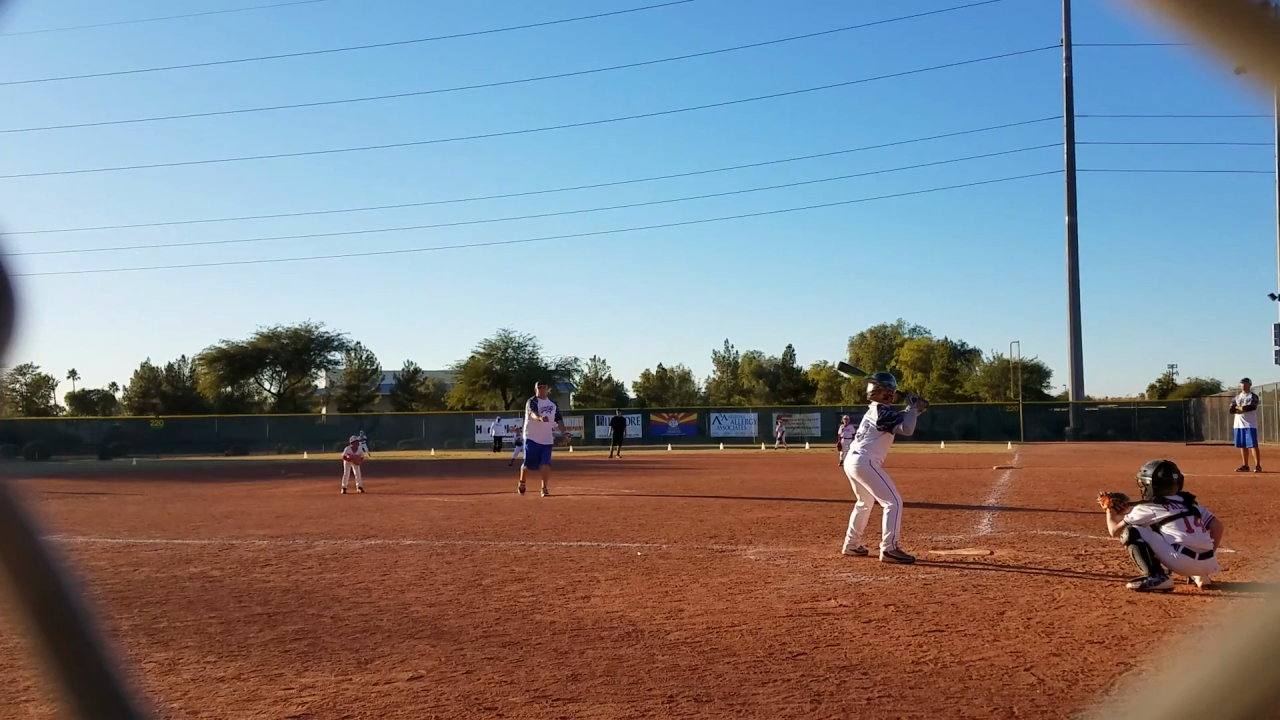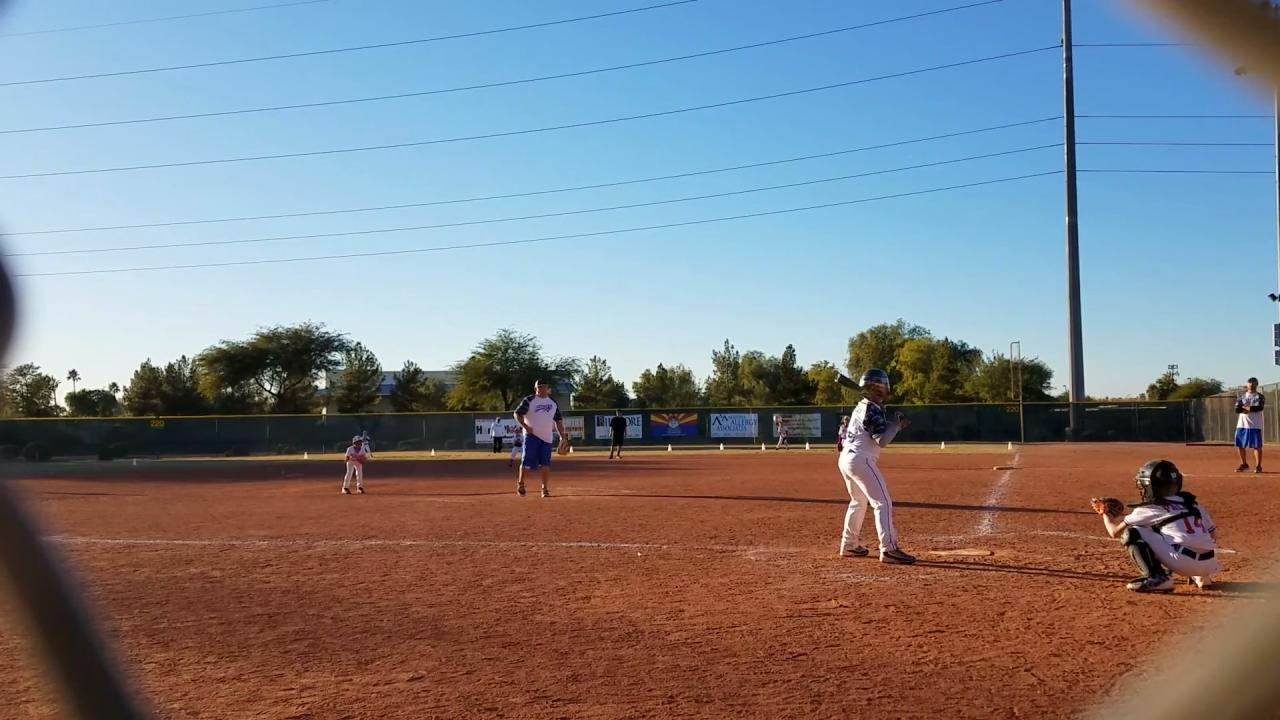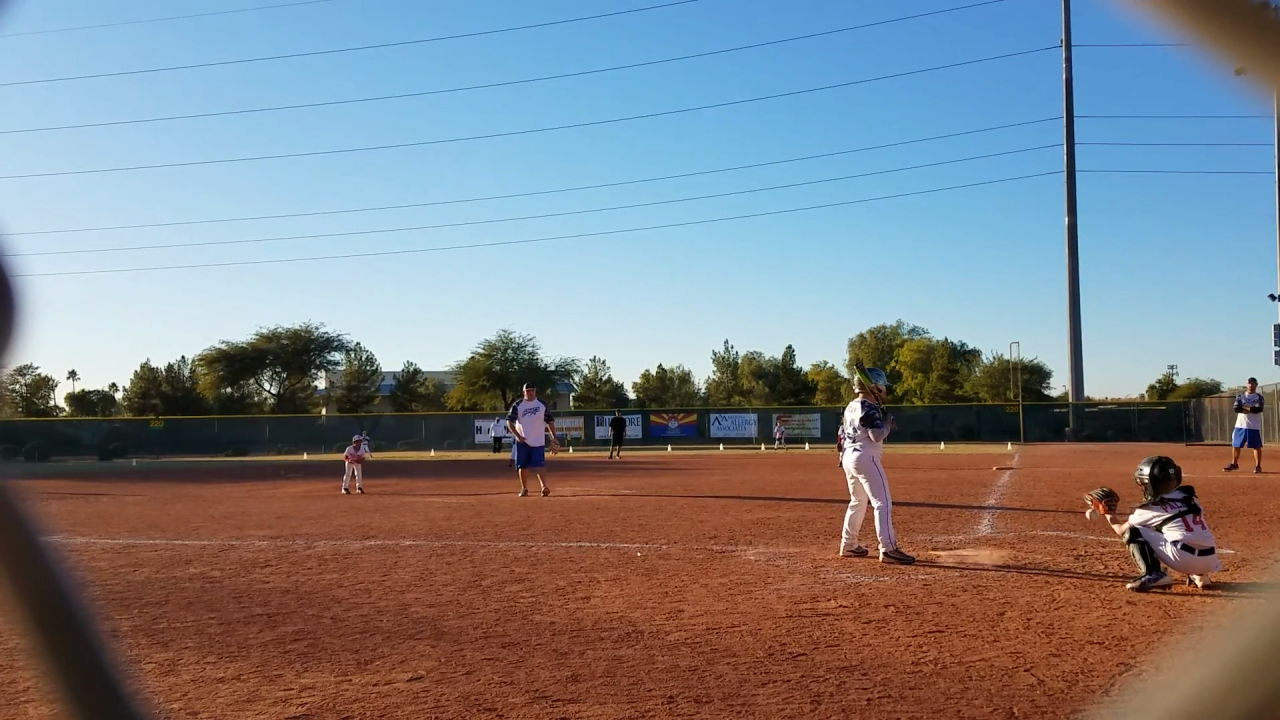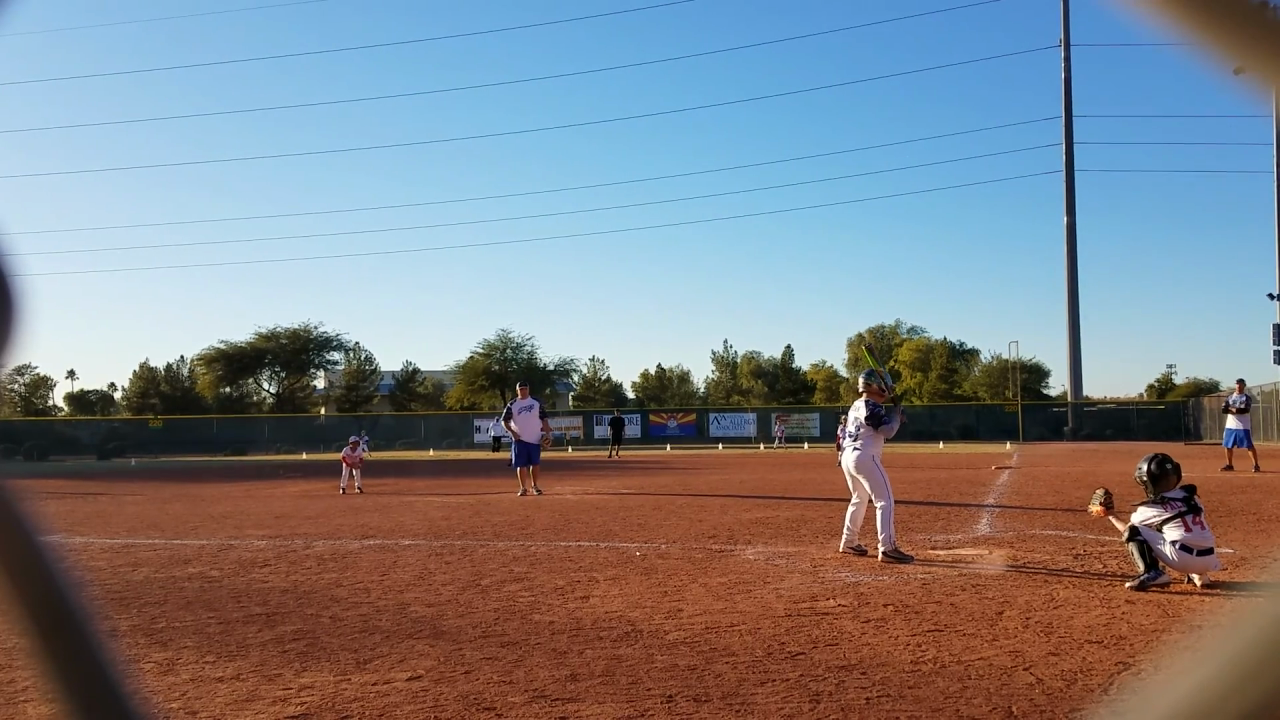
dt=0.4s
person 1, frame 1
left shoulder: (875, 410)
right shoulder: (883, 412)
left elbow: (899, 418)
right elbow: (907, 429)
left wrist: (915, 409)
right wrist: (913, 409)
left hip: (851, 460)
right hip: (865, 462)
left knee: (864, 503)
right knee: (893, 503)
left ankle: (851, 544)
right ankle: (889, 549)
person 1, frame 2
left shoulder: (861, 407)
right shoulder: (873, 411)
right elbow: (882, 440)
left wrist: (896, 423)
right wrist: (896, 425)
left hip: (846, 458)
right hip: (861, 460)
left knee: (858, 502)
right knee: (882, 503)
left ankle: (849, 545)
right ankle: (888, 549)
person 1, frame 3
left shoulder: (851, 407)
right shoulder: (869, 408)
right elbow: (877, 435)
left wrist: (882, 422)
right wrist: (887, 423)
left hip: (849, 457)
right hip: (865, 458)
left knee: (857, 502)
right knee: (882, 503)
left ankle: (848, 545)
right ankle: (888, 549)
person 1, frame 4
left shoulder: (856, 406)
right shoulder: (873, 407)
right elbow: (888, 432)
left wrist: (891, 418)
right wrist: (896, 415)
left hip: (849, 456)
right hip: (865, 458)
left knee: (859, 499)
right knee: (885, 502)
left ankle: (849, 541)
right ankle: (887, 549)
